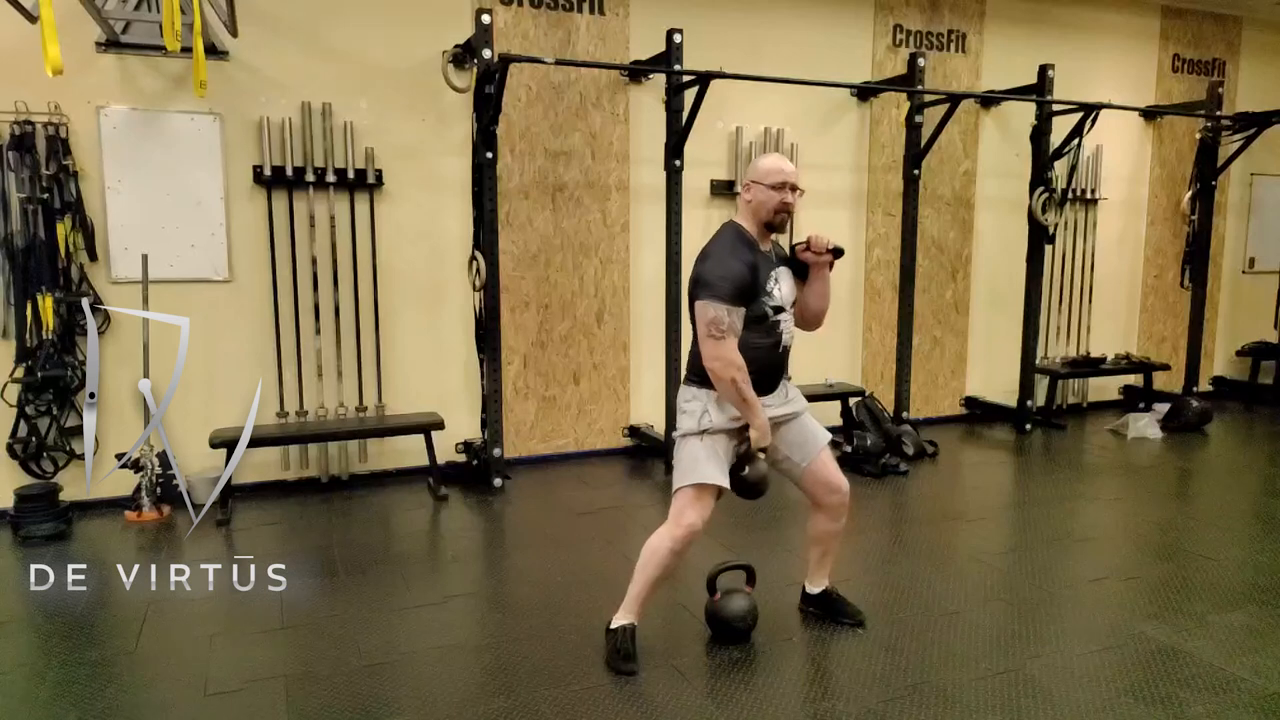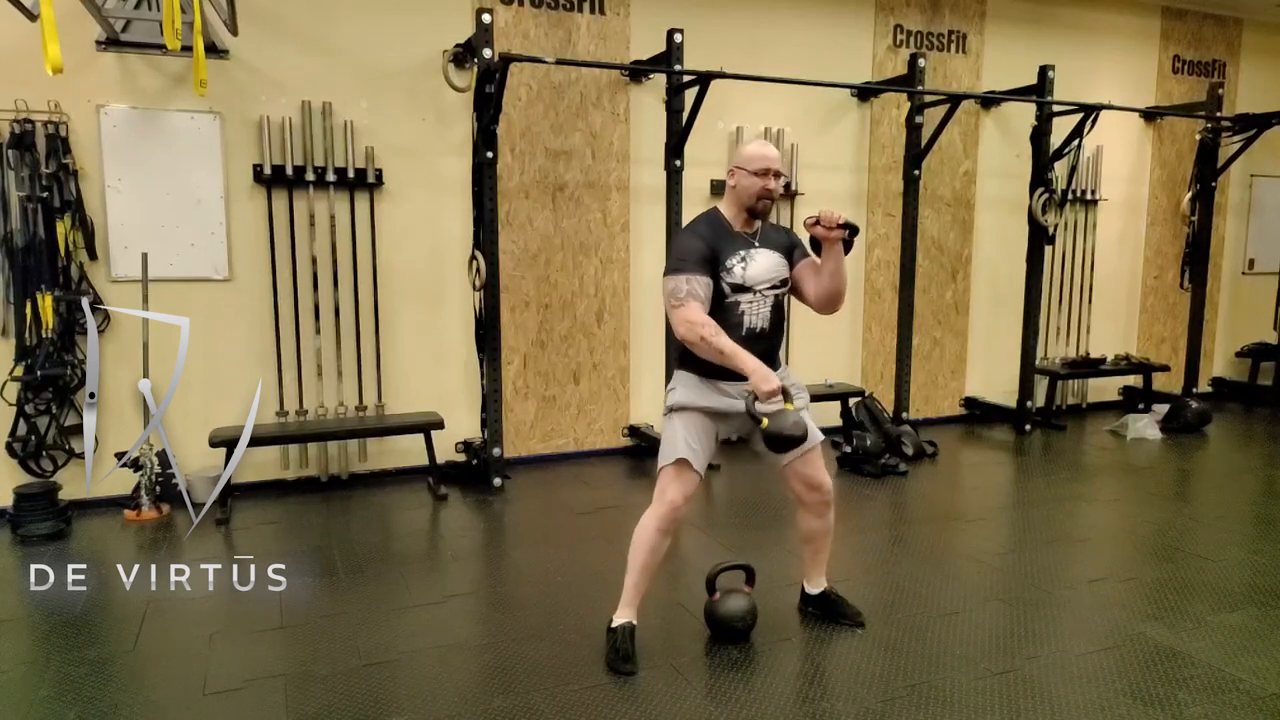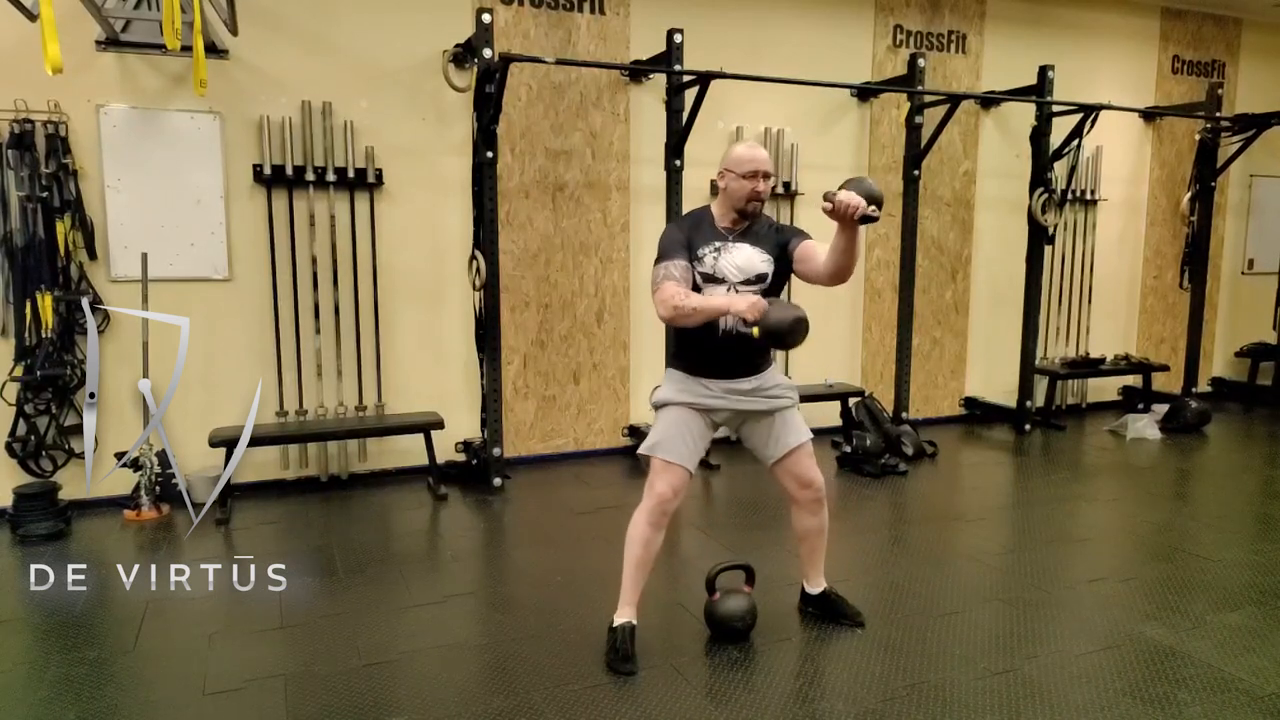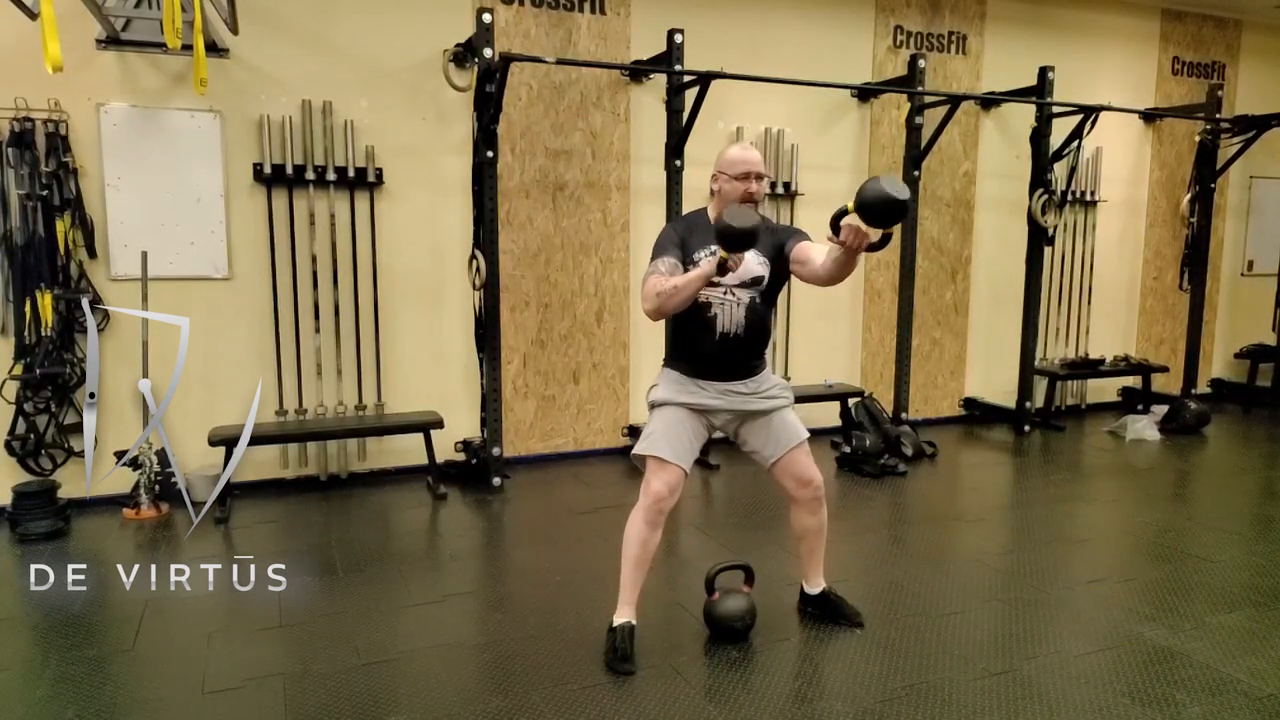
dt=1s
person 1, frame 1
left shoulder: (777, 254)
right shoulder: (725, 260)
left elbow: (808, 319)
right elbow: (718, 357)
left wrist: (819, 269)
right wrist: (753, 419)
left hip: (777, 396)
right hip: (716, 403)
left knee: (834, 493)
right knee: (687, 522)
left ankle: (816, 591)
right ankle: (623, 622)
person 1, frame 2
left shoulder: (782, 241)
right shoulder: (697, 239)
left elbow: (827, 302)
right elbow: (688, 324)
left wrist: (833, 246)
right wrist: (750, 367)
left hip: (771, 382)
right hip: (702, 388)
left knee: (818, 491)
right knee: (670, 502)
left ankle: (815, 592)
right ankle: (623, 621)
person 1, frame 3
left shoulder: (779, 237)
right shoulder: (685, 232)
left elbow: (832, 271)
right elbow: (669, 306)
left wrist: (849, 228)
right wrist: (732, 303)
left hip: (761, 383)
right hip: (691, 385)
left knee: (810, 488)
right knee: (660, 497)
left ankle: (814, 591)
right ankle: (624, 620)
person 1, frame 4
left shoulder: (776, 237)
right shoulder: (681, 233)
left elbow: (823, 269)
right elbow: (653, 304)
left wrist: (850, 247)
right wrist: (713, 267)
left hip: (754, 385)
right hip: (686, 385)
left knee: (809, 486)
right knee: (656, 496)
left ankle: (814, 591)
right ankle: (623, 621)
